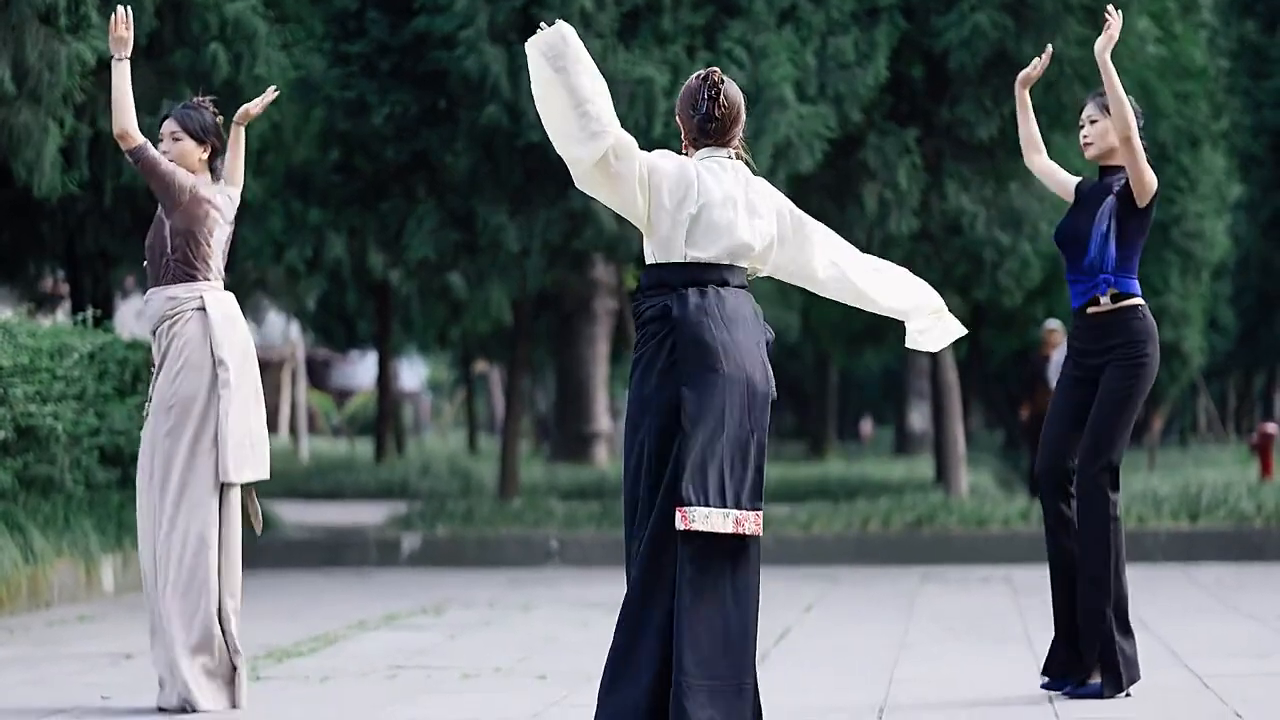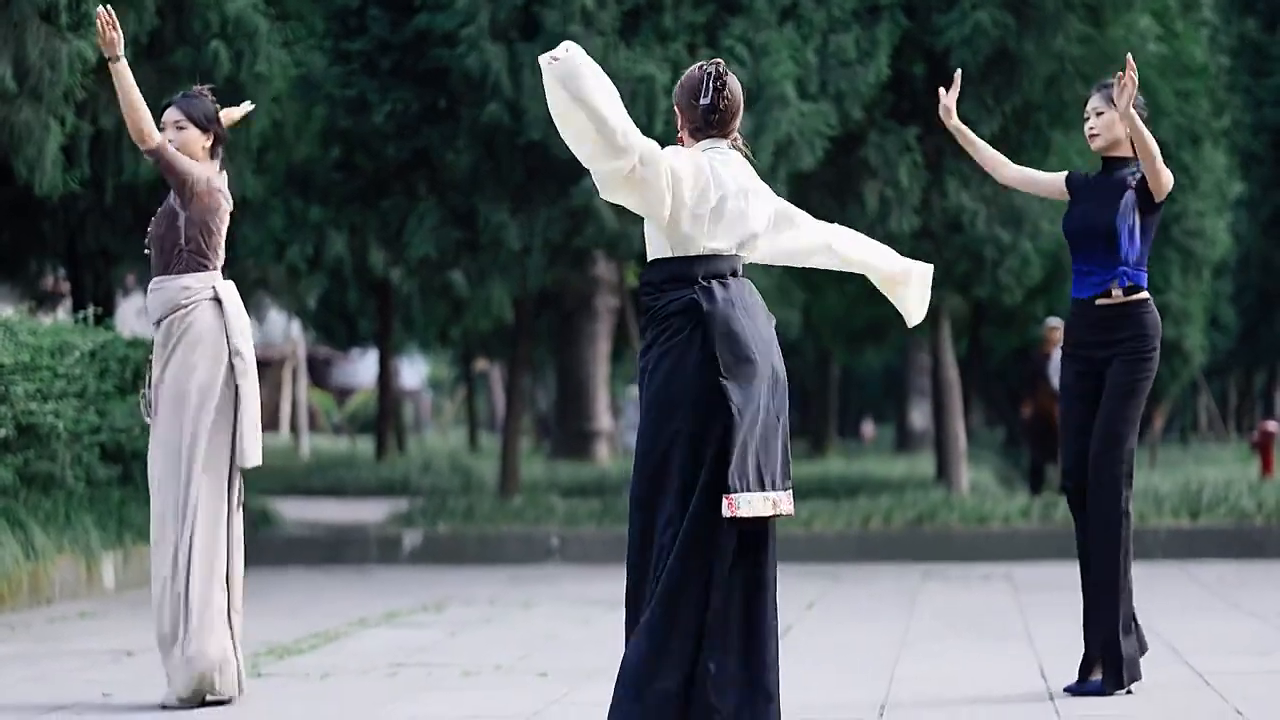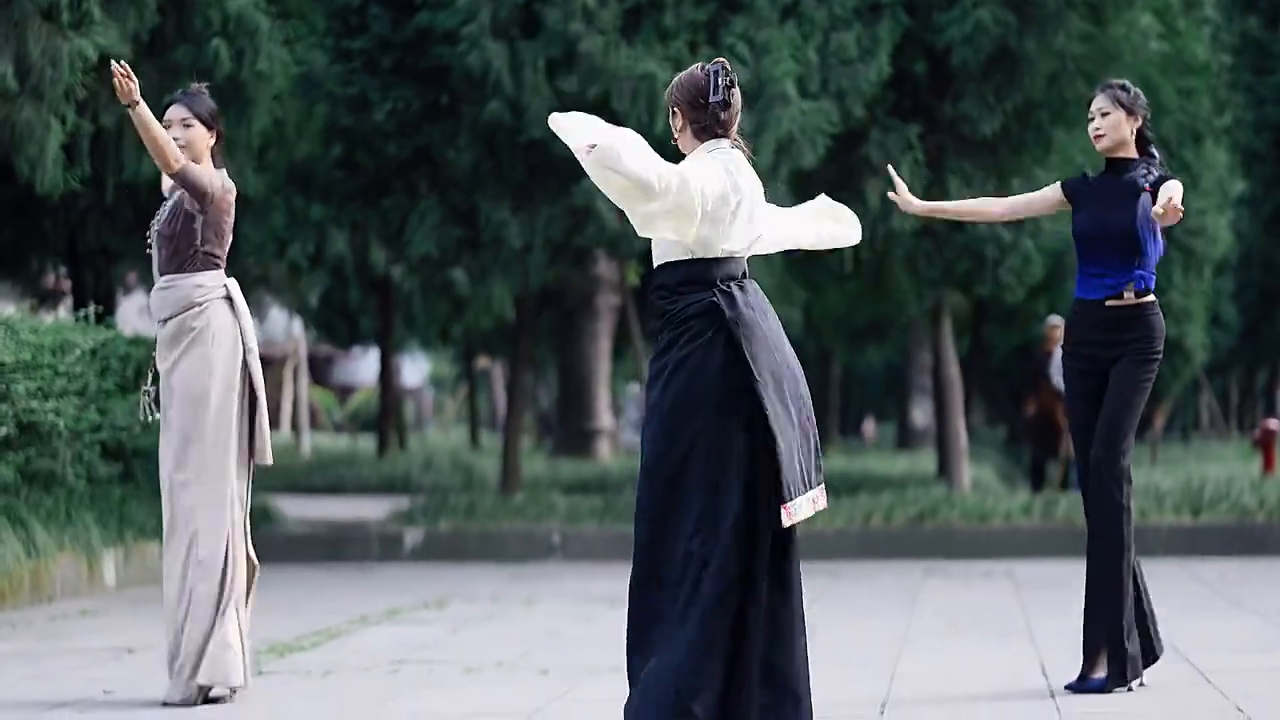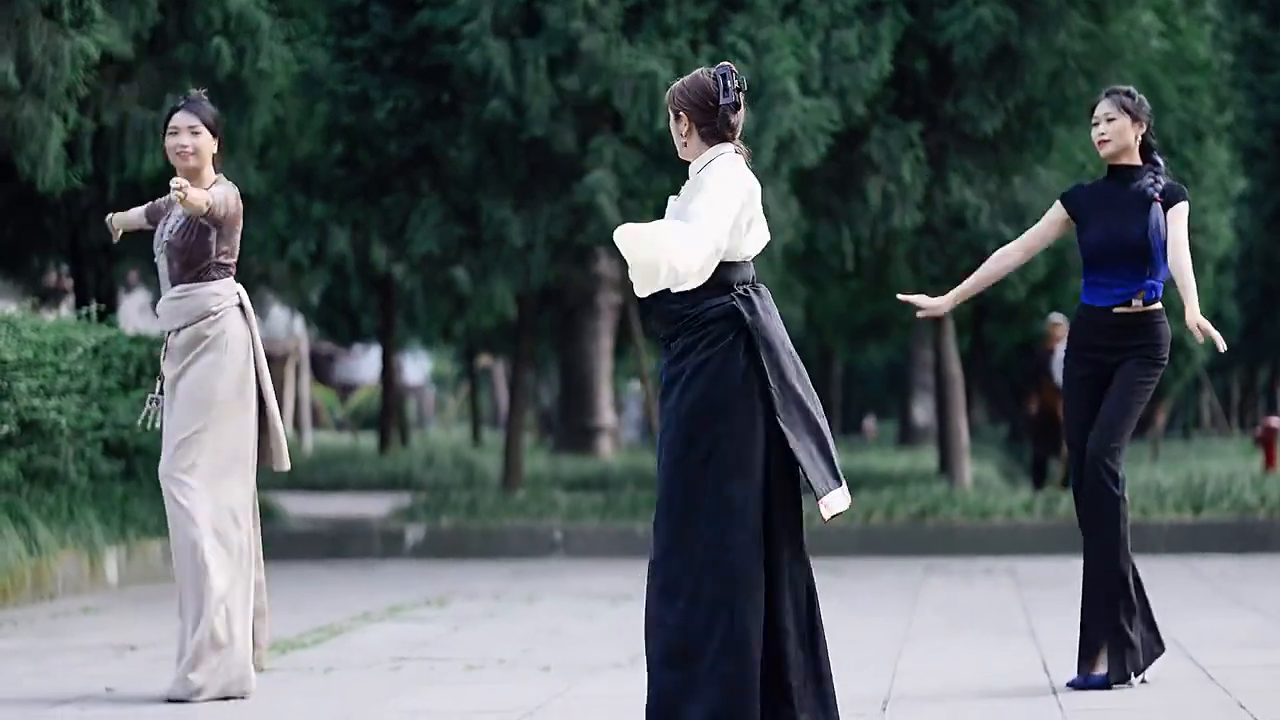
dt=0.1s
person 1, frame 1
left shoulder: (670, 176)
right shoulder: (762, 195)
left elbow: (597, 149)
right elbow: (835, 257)
left wrist: (563, 54)
right wrist: (912, 299)
left hip: (684, 353)
right hip: (738, 355)
left knee: (675, 525)
right knee: (713, 530)
person 1, frame 2
left shoulder: (680, 170)
right shoulder: (748, 183)
left elbow: (621, 147)
right elbow: (813, 233)
left wrist: (572, 71)
right wrist: (888, 264)
left hip: (694, 343)
right hip: (737, 342)
left knee: (680, 521)
right knee: (711, 532)
person 1, frame 3
left shoulder: (705, 172)
right shoulder: (735, 176)
left elbow: (656, 183)
right elbow: (770, 223)
left wrist: (594, 140)
right wrist: (824, 218)
left hip: (707, 354)
right hip: (722, 355)
left knee: (696, 528)
right knee: (733, 531)
person 1, frame 4
left shoulder: (719, 180)
right shoulder: (724, 181)
left elbow: (688, 248)
left wrist: (648, 244)
right wrist: (649, 243)
left hip: (723, 358)
right hip: (725, 359)
left knee: (713, 531)
right knee: (739, 532)
person 2, frame 1
left shoulder: (183, 193)
right shoulder: (218, 195)
left elbow: (125, 134)
right wrist: (243, 121)
left hip: (191, 341)
right hip: (210, 340)
left knee: (187, 492)
right knee: (199, 489)
left ankle: (202, 673)
right ankle: (214, 662)
person 2, frame 2
left shoulder: (198, 181)
right shoulder: (205, 182)
left elbow: (143, 137)
left wrist: (115, 57)
right wrist: (223, 121)
left hip: (195, 332)
right hip: (194, 335)
left knee: (191, 482)
right knee: (193, 483)
left ankle: (201, 665)
right ankle: (207, 653)
person 2, frame 3
left shoulder: (217, 183)
right shoulder: (194, 186)
left elbow: (172, 162)
left wrist: (132, 103)
left hip: (207, 334)
right hip: (183, 339)
left knee: (201, 484)
right knee: (199, 486)
left ankle: (212, 660)
right ankle: (213, 652)
person 2, frame 4
left shoulder: (224, 195)
right shoulder: (182, 200)
left elbow: (198, 201)
right elbow: (157, 210)
left wrist: (183, 194)
right wrist: (129, 216)
left hip: (218, 342)
right hip: (189, 347)
left knee: (192, 479)
right knee: (204, 486)
left ankle: (216, 658)
right ankle: (222, 648)
person 3, frame 1
left shoulder: (1137, 188)
right shoulder: (1086, 192)
left elbow: (1128, 135)
right elbow: (1037, 163)
left wrist: (1105, 60)
right wrist: (1024, 91)
left hip: (1126, 341)
right hip: (1085, 343)
left knee: (1096, 480)
right knee: (1051, 473)
left ankle: (1109, 655)
right ankle: (1073, 646)
person 3, frame 2
left shoulder: (1150, 183)
right shoulder: (1081, 185)
left elbow: (1151, 155)
right elbow: (1007, 172)
left wrist: (1130, 109)
right wrist: (955, 124)
left hip: (1131, 334)
right hip: (1082, 338)
left knee: (1106, 476)
right knee: (1077, 477)
left ankle: (1111, 657)
right ankle: (1118, 634)
person 3, frame 3
left shoulder: (1160, 182)
right shoulder: (1080, 187)
left elbow: (1170, 203)
right elbow: (1003, 209)
left wrist: (1167, 209)
right wrist: (925, 207)
left hip: (1135, 336)
right hip: (1083, 337)
left knee: (1107, 469)
right knee: (1093, 477)
left ankle: (1112, 648)
right ankle: (1132, 637)
person 3, frame 4
left shoulder: (1167, 193)
right shoulder: (1084, 198)
left elbow: (1179, 258)
right elbow: (1017, 250)
left wrist: (1193, 312)
right wrist: (950, 300)
left hip: (1141, 344)
right hip: (1087, 342)
left knee: (1101, 462)
right knee: (1086, 480)
left ankle: (1112, 644)
right ankle: (1133, 635)
